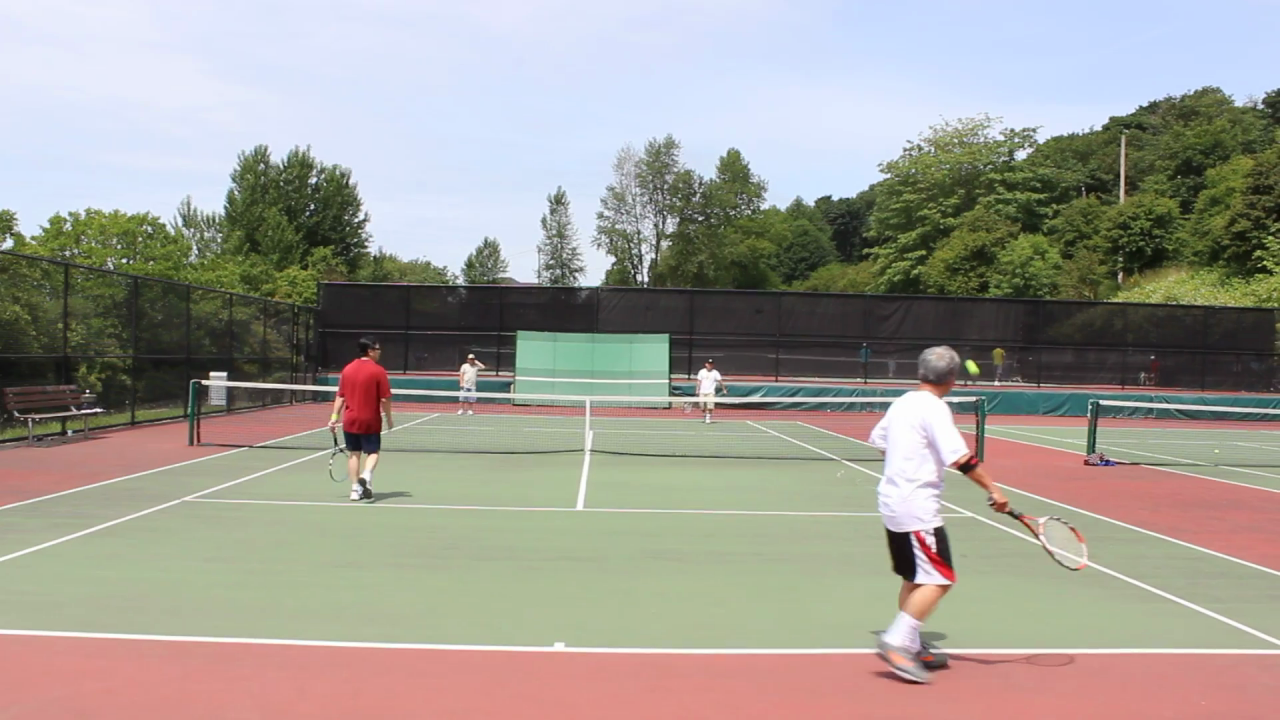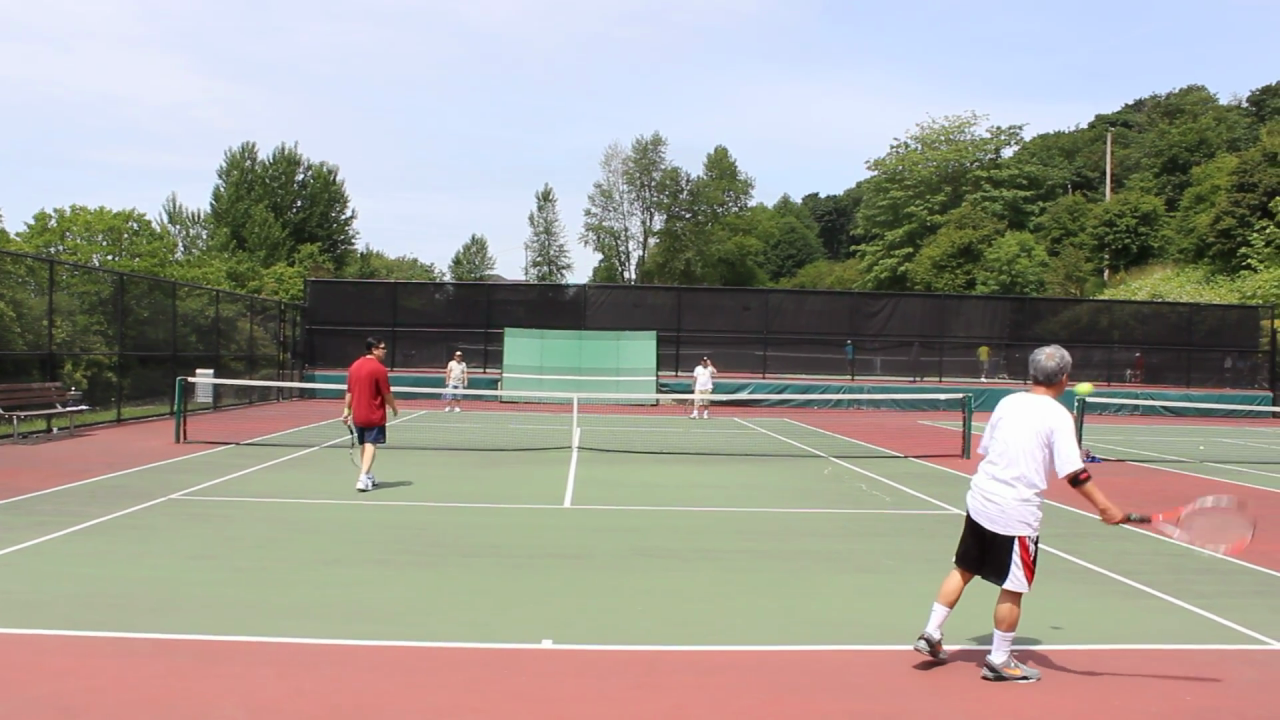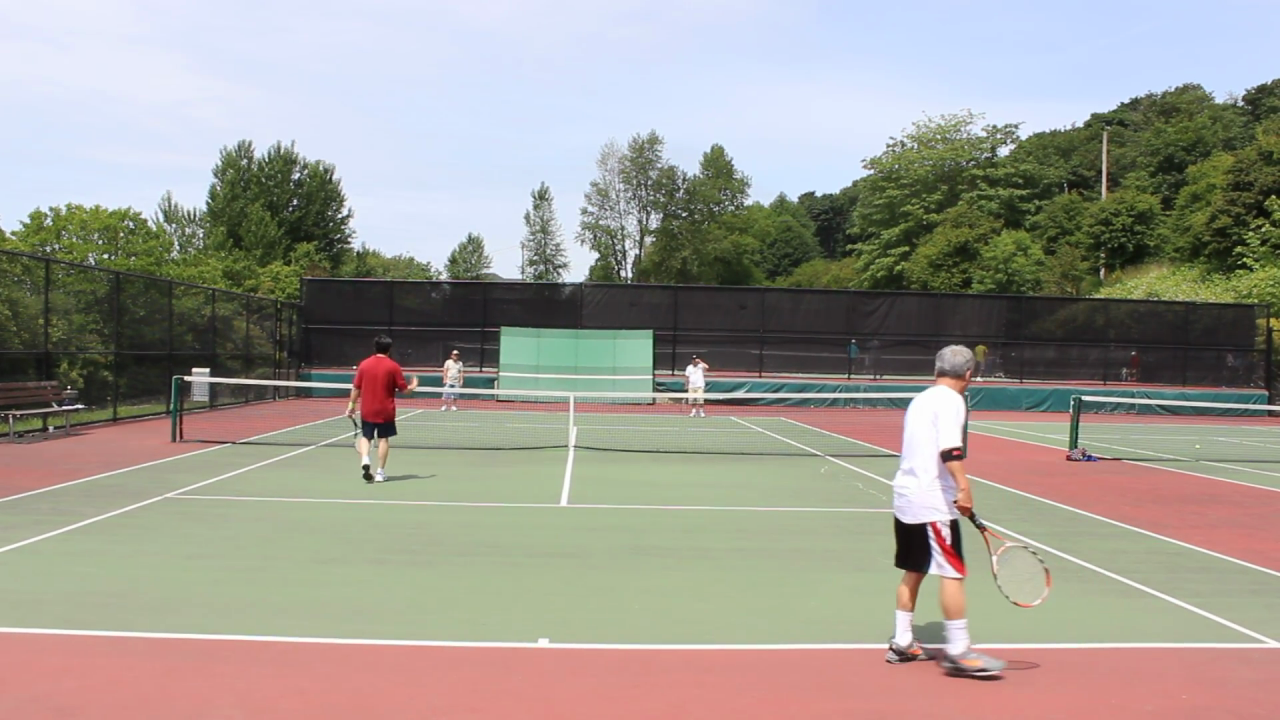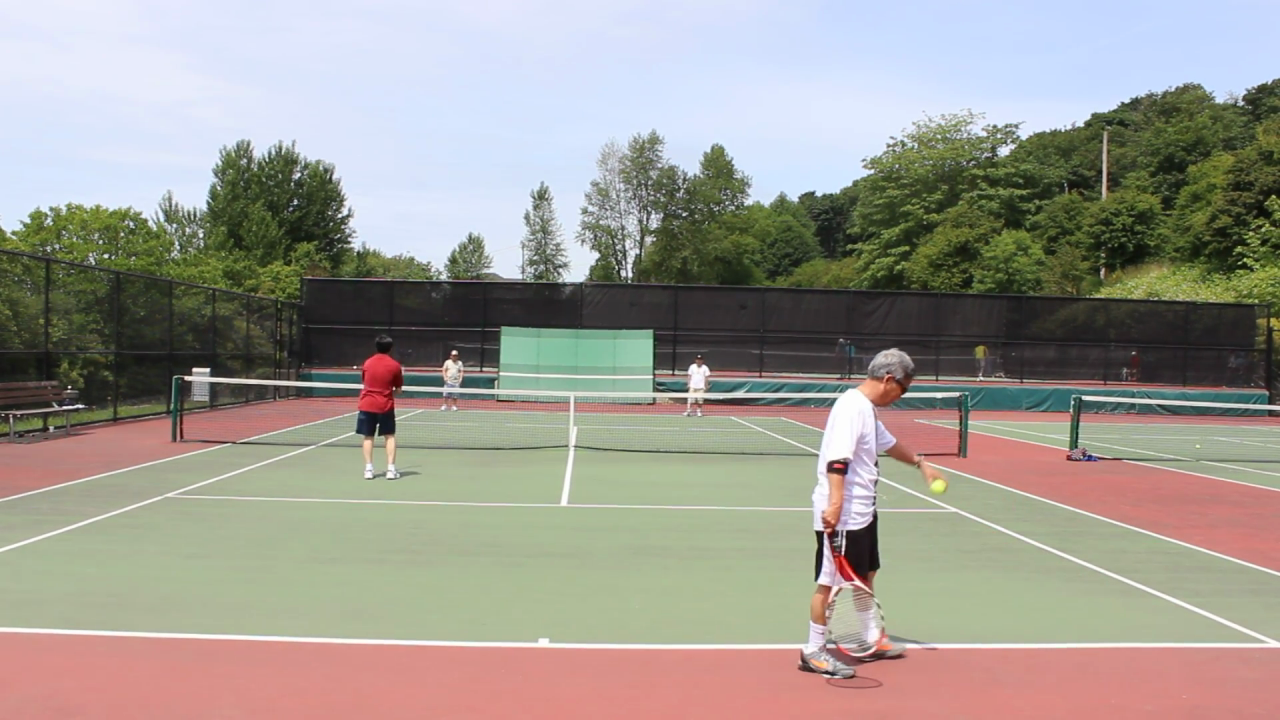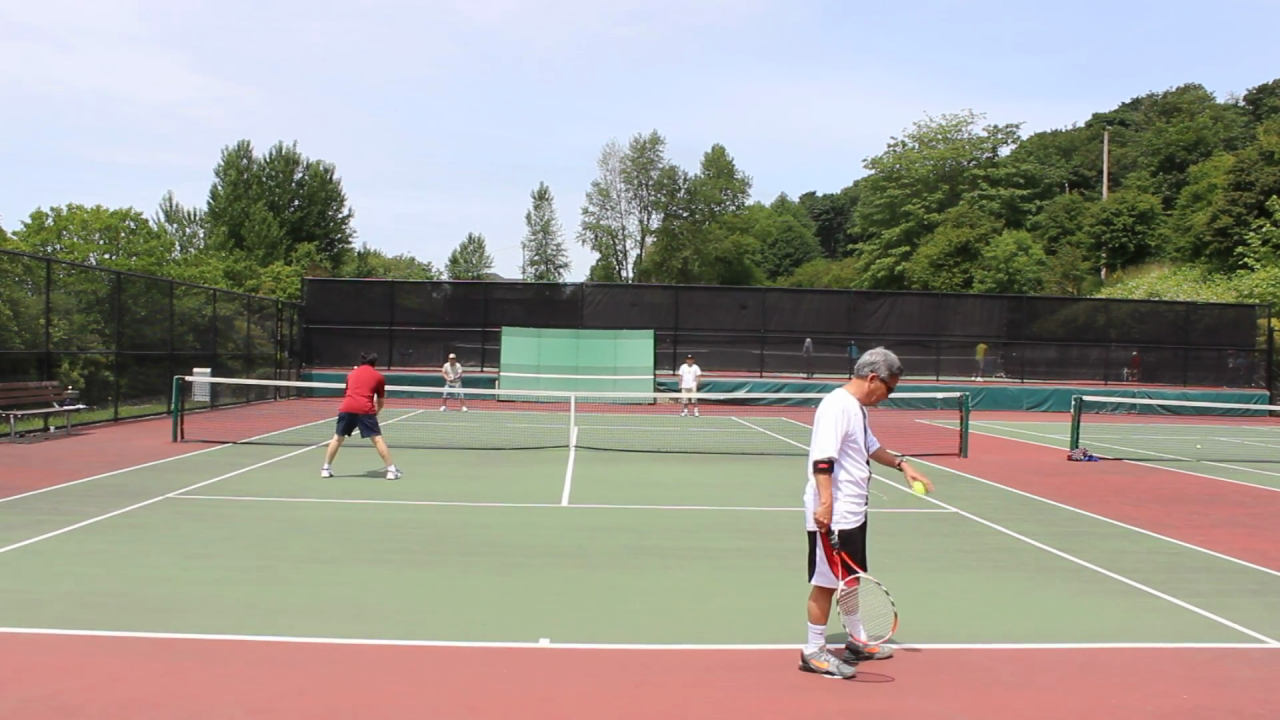
dt=1s
person 1, frame 1
left shoulder: (901, 402)
right shoulder: (934, 408)
left elbow: (878, 439)
right elbow: (960, 458)
right wrist: (992, 489)
left hip: (894, 502)
right hip: (915, 507)
left knee: (916, 579)
right knee: (937, 581)
left ankle: (908, 649)
right ankle: (896, 643)
person 1, frame 2
left shoulder: (1008, 402)
right shoulder: (1058, 416)
right elbow: (1072, 471)
right wrist: (1104, 505)
left hip: (980, 501)
right hip: (1016, 512)
left knee: (963, 570)
right knee: (1013, 587)
left ankle: (931, 634)
right ankle: (999, 661)
person 1, frame 3
left shoulder: (919, 400)
right shoulder: (951, 400)
right elbow: (950, 450)
right wrist: (963, 487)
left hip: (906, 497)
right hip: (932, 501)
left knee: (912, 571)
right knee: (952, 574)
left ankle: (902, 642)
right ankle: (958, 651)
person 1, frame 4
left shoulder: (866, 408)
right shoulder: (851, 406)
left elbow: (888, 443)
right elbow: (836, 459)
left wrist: (921, 463)
right wrist: (834, 504)
left hip: (862, 510)
right hip: (842, 512)
left knee: (866, 574)
right knee: (831, 581)
right ankle: (813, 652)
person 1, frame 5
left shoulder: (857, 407)
right shoulder: (837, 406)
left elbow: (870, 447)
right elbow: (822, 459)
left wrist: (902, 464)
right wrist: (825, 503)
left hip: (854, 512)
right hip: (833, 514)
left knee: (852, 578)
right knee: (826, 582)
left ankle: (857, 642)
right ankle: (814, 652)
